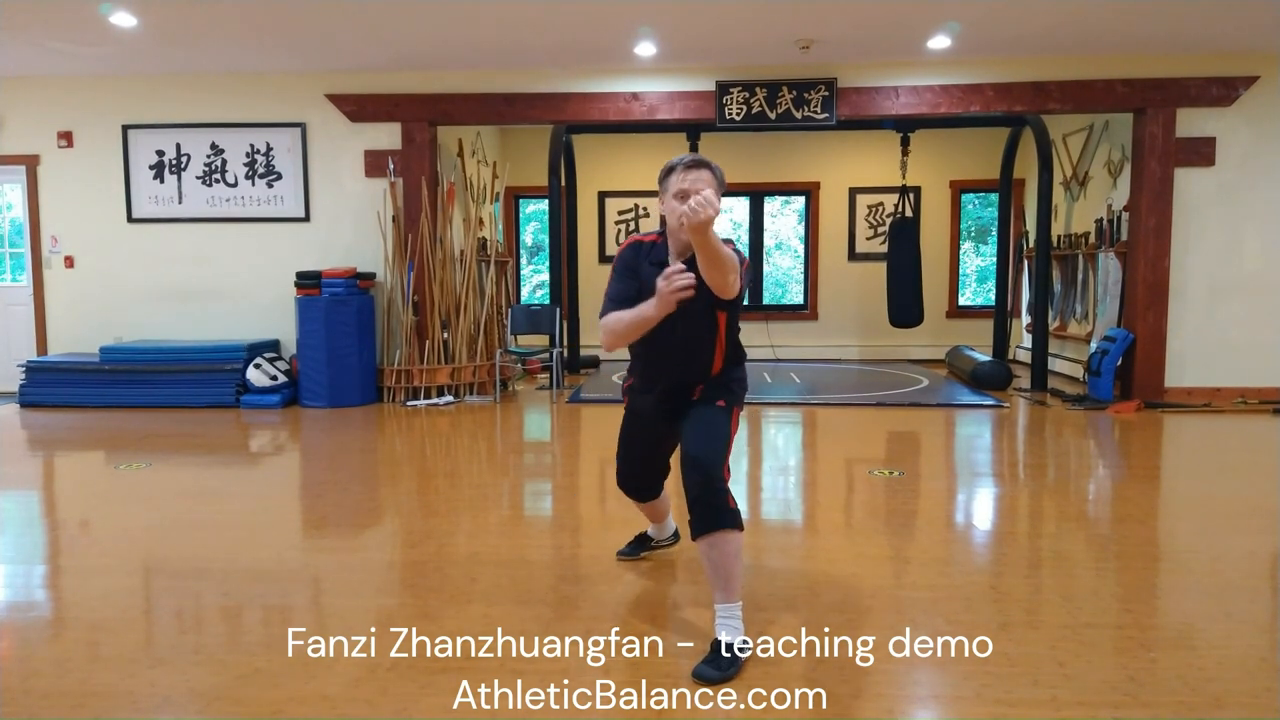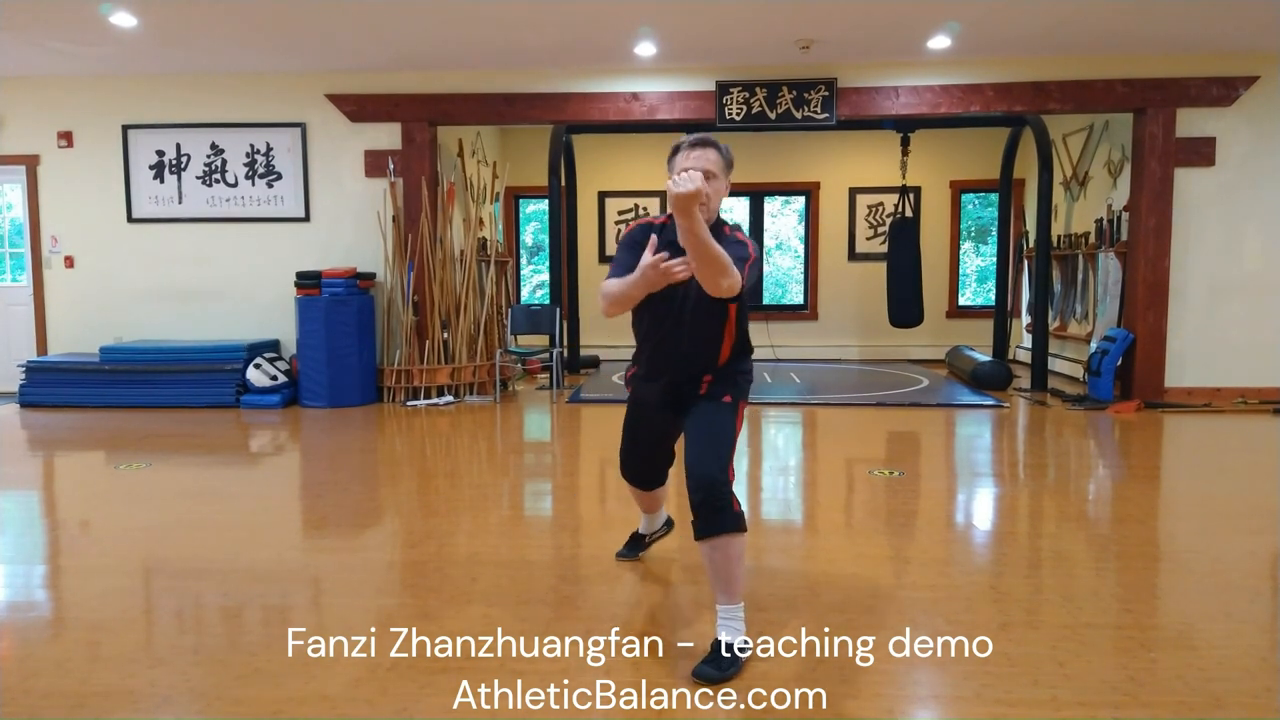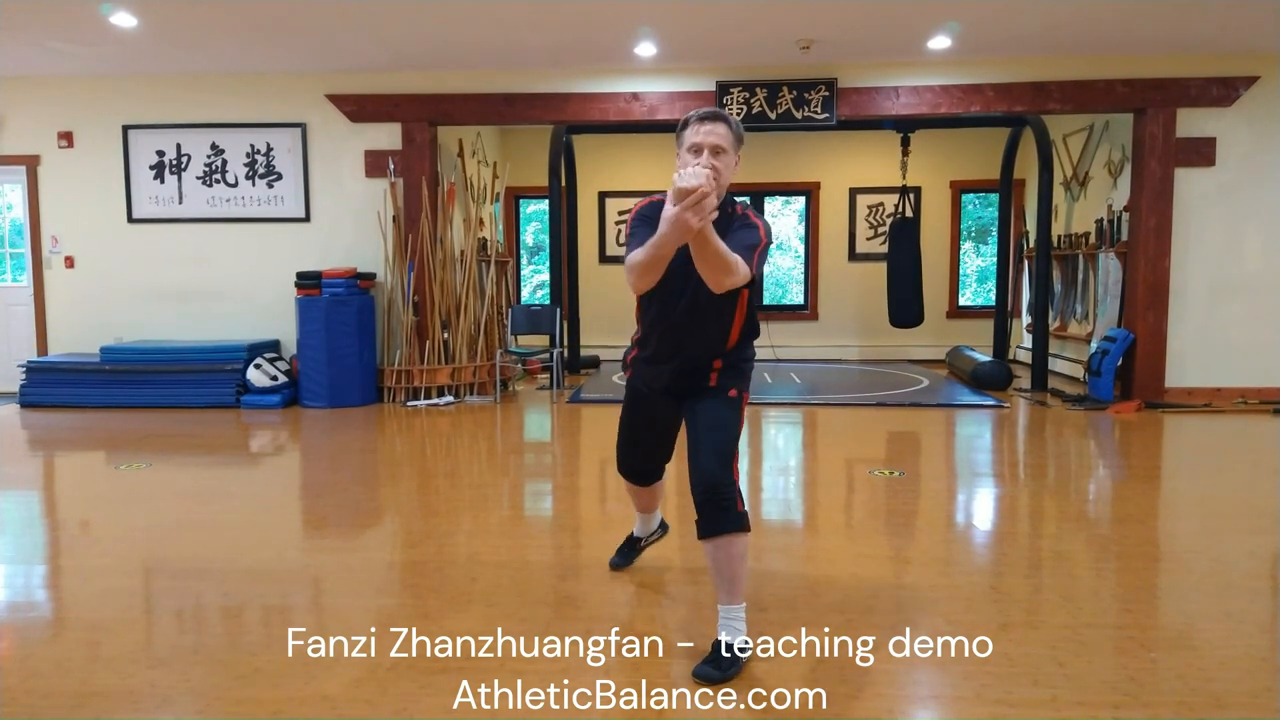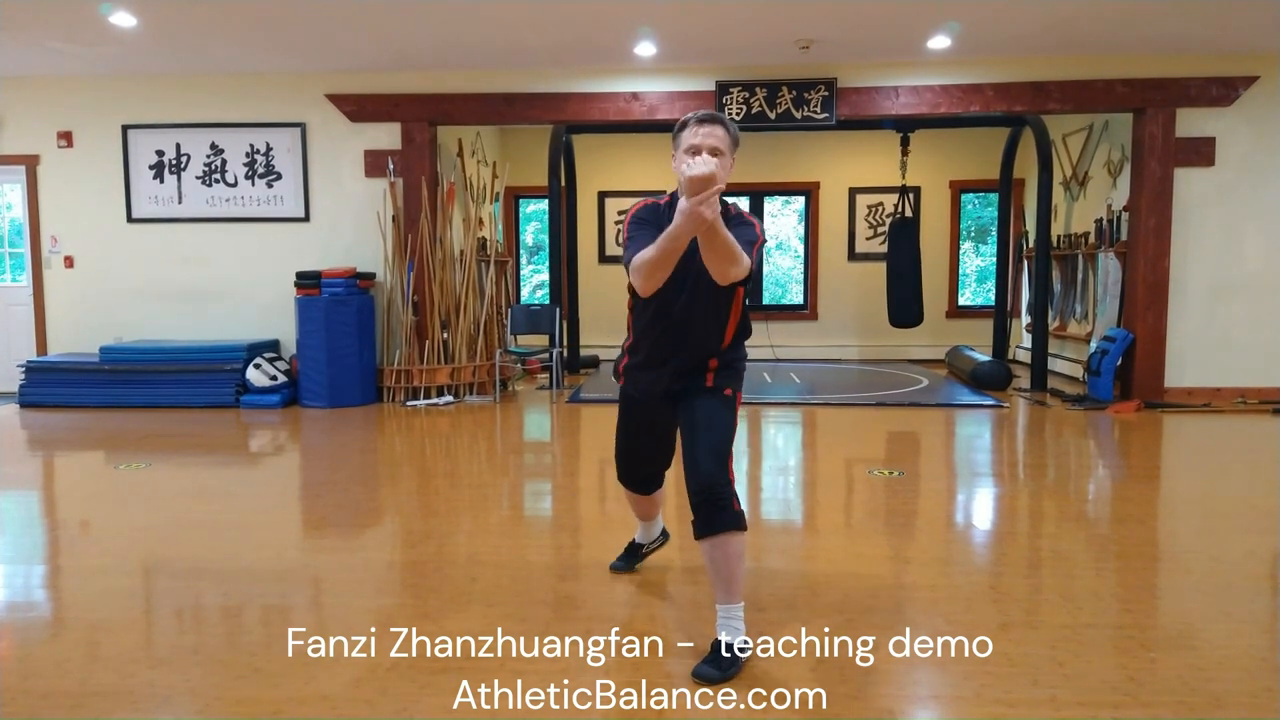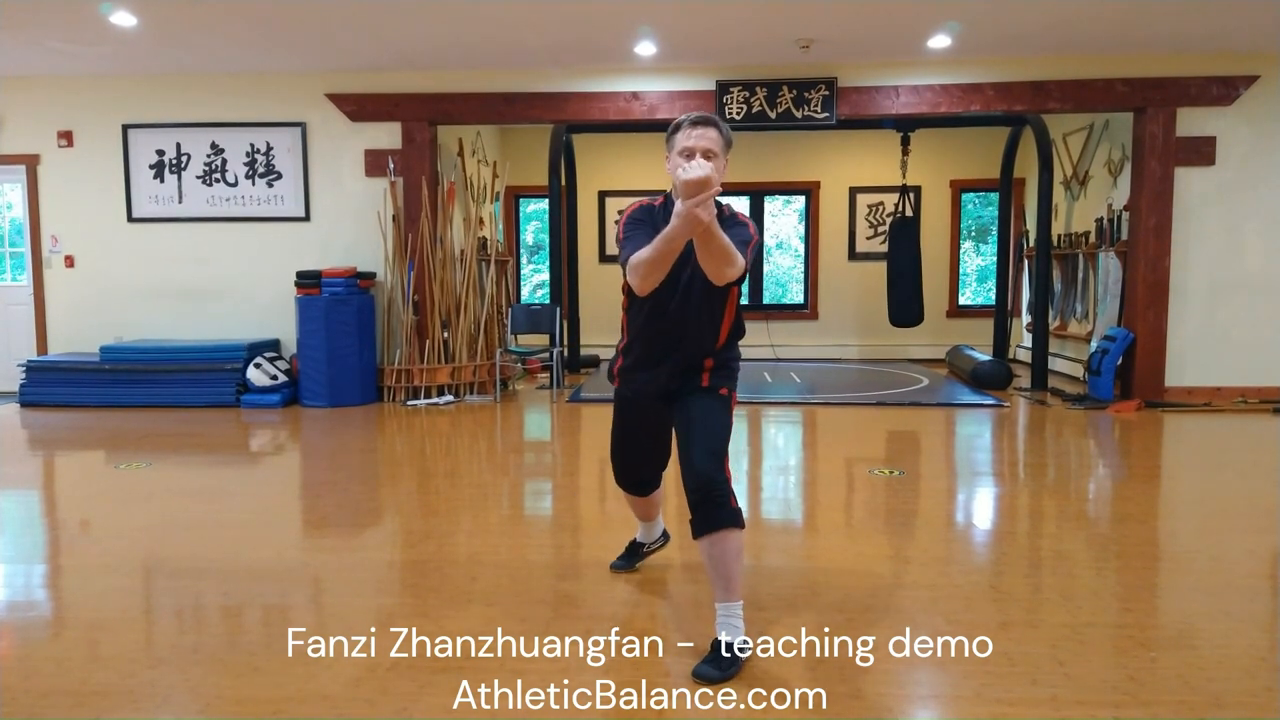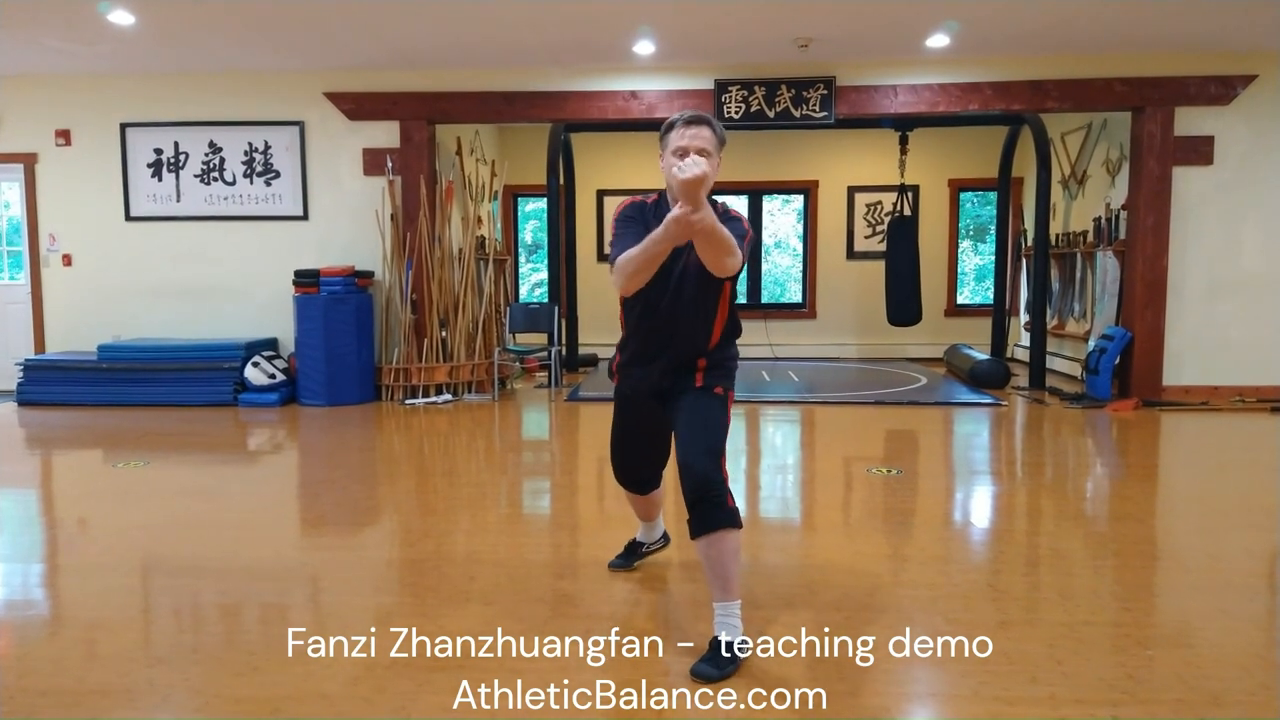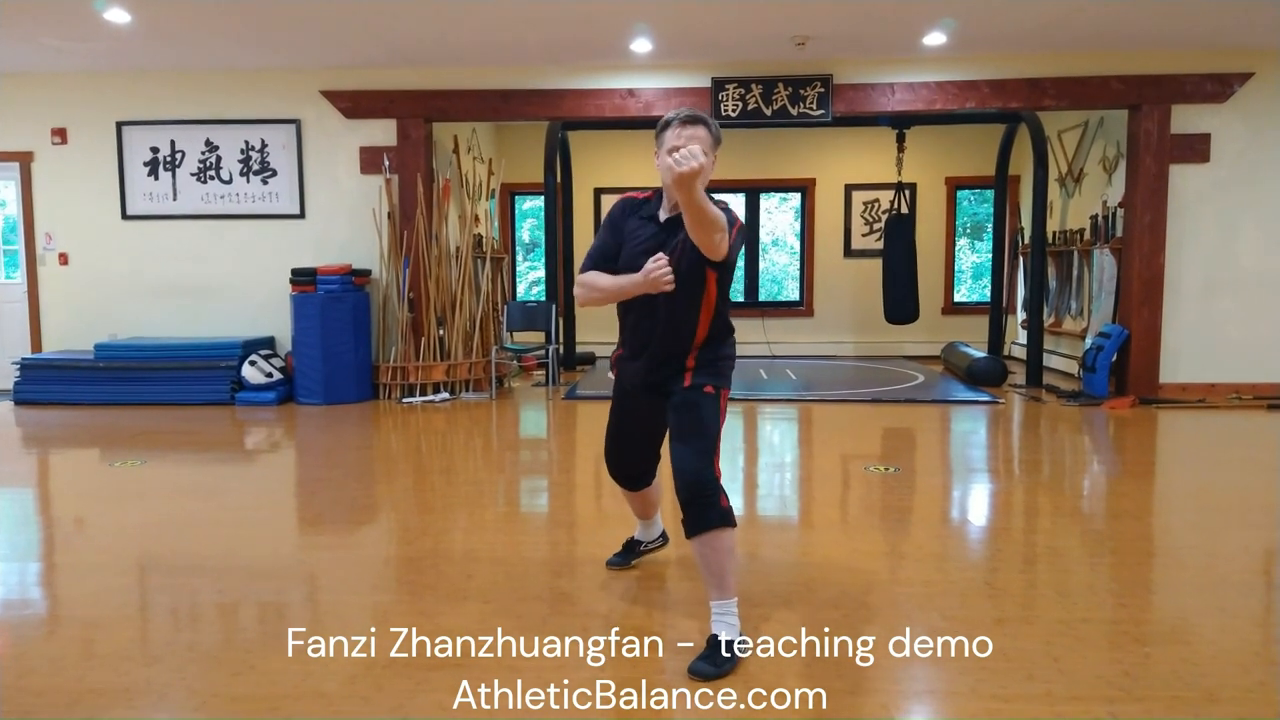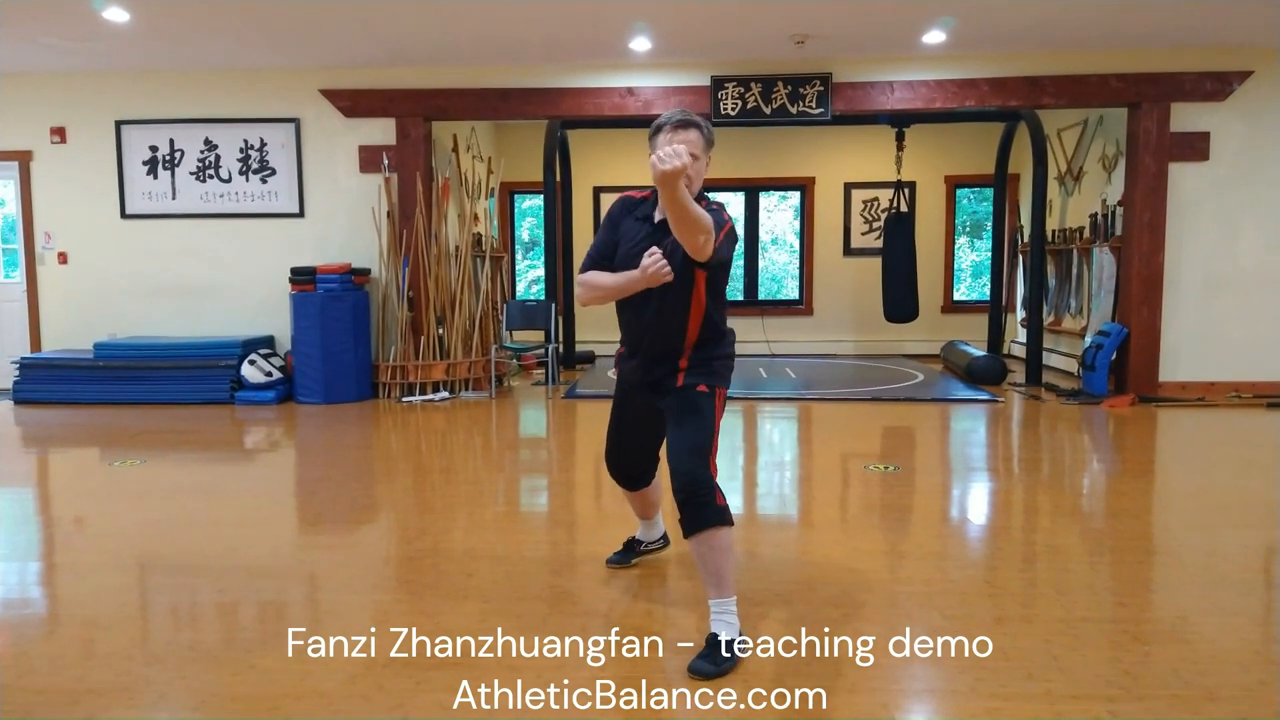
dt=0.2s
person 1, frame 1
left shoulder: (728, 256)
right shoulder: (636, 254)
left elbow: (726, 284)
right elbow: (608, 336)
left wrist: (702, 231)
right wrist: (659, 302)
left hip: (712, 391)
right hip: (649, 391)
left knee: (706, 485)
right knee: (636, 480)
left ankle: (731, 635)
right ankle: (662, 533)
person 1, frame 2
left shoulder: (737, 245)
right shoulder: (641, 235)
left elbow: (723, 286)
right elbow: (608, 304)
left wrist: (694, 224)
right wrist: (641, 279)
left hip: (717, 383)
right hip: (651, 381)
left knee: (709, 487)
right knee: (639, 473)
left ankle: (733, 634)
right ankle: (654, 523)
person 1, frame 3
left shoulder: (749, 225)
right shoulder: (649, 212)
left elbow: (725, 279)
right elbow: (637, 278)
left wrist: (699, 225)
right wrist: (671, 233)
left hip: (718, 373)
right hip: (651, 368)
left knee: (714, 484)
right knee: (636, 466)
left ankle: (733, 636)
right ankle: (648, 527)
person 1, frame 4
left shoulder: (743, 224)
right shoulder: (646, 215)
left elbow: (729, 272)
right elbow: (644, 278)
left wrist: (707, 214)
right wrist: (682, 224)
left hip: (711, 374)
right hip: (644, 372)
left knee: (710, 485)
right knee: (636, 475)
left ankle: (732, 635)
right ankle: (650, 534)
person 1, frame 5
left shoulder: (737, 226)
right shoulder: (640, 217)
left elbow: (724, 272)
right elbow: (639, 279)
left wrist: (703, 218)
right wrist: (679, 226)
left hip: (706, 374)
right hip: (638, 373)
left knee: (707, 482)
right knee: (633, 475)
left ankle: (732, 633)
right ankle: (651, 534)
person 1, frame 6
left shoulder: (728, 221)
right shoulder: (635, 214)
left elbow: (722, 262)
right elbow: (622, 279)
left wrist: (696, 202)
right wrist: (670, 228)
left hip: (702, 373)
right hip: (638, 371)
left knee: (703, 481)
right knee: (632, 471)
left ankle: (729, 631)
right ankle: (651, 534)
person 1, frame 7
left shoulder: (721, 218)
right shoulder: (627, 212)
left elbow: (711, 241)
right elbow: (583, 289)
left wrist: (690, 188)
right wrist: (642, 282)
left hip: (699, 370)
right hip: (637, 365)
left knee: (697, 481)
right knee: (626, 466)
left ankle: (726, 630)
right ankle: (649, 533)
person 1, frame 8
left shoulder: (715, 220)
right shoulder: (625, 210)
left elbow: (697, 241)
right elbow: (585, 287)
left wrist: (672, 188)
right wrist: (641, 276)
left hip: (697, 369)
right hip: (638, 364)
left knee: (693, 480)
right knee: (626, 466)
left ankle: (726, 628)
right ankle: (651, 534)
